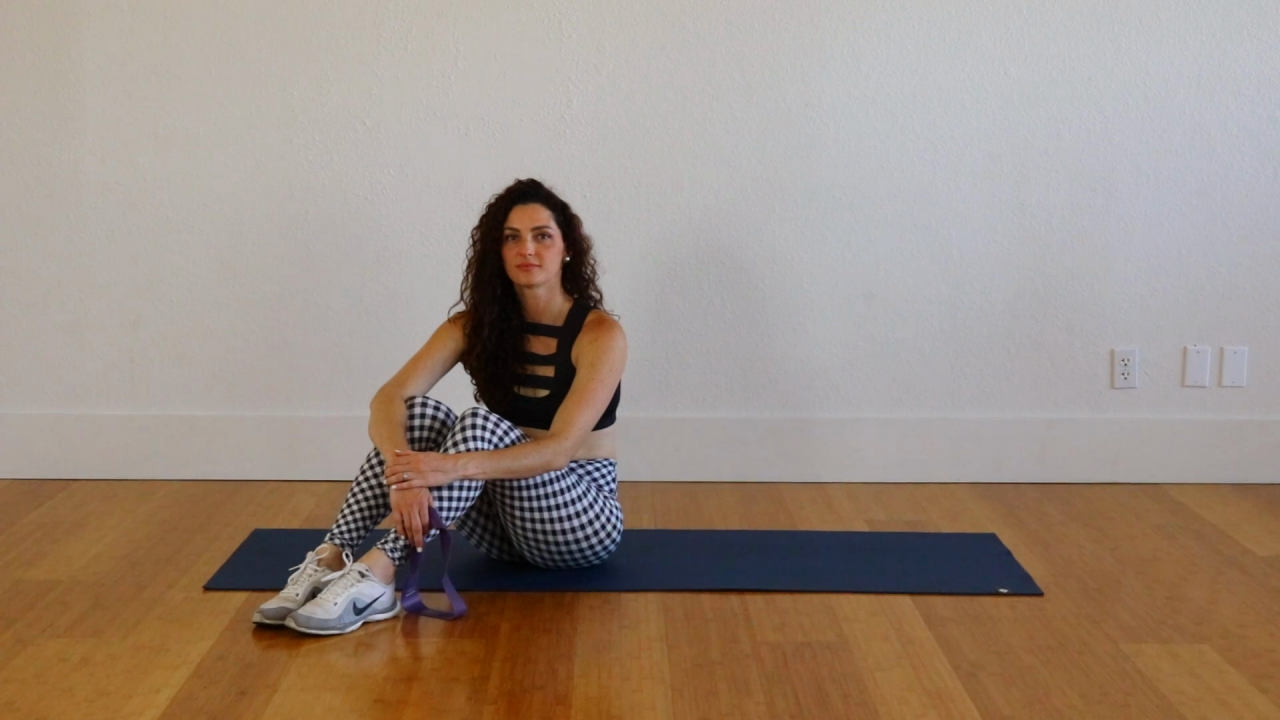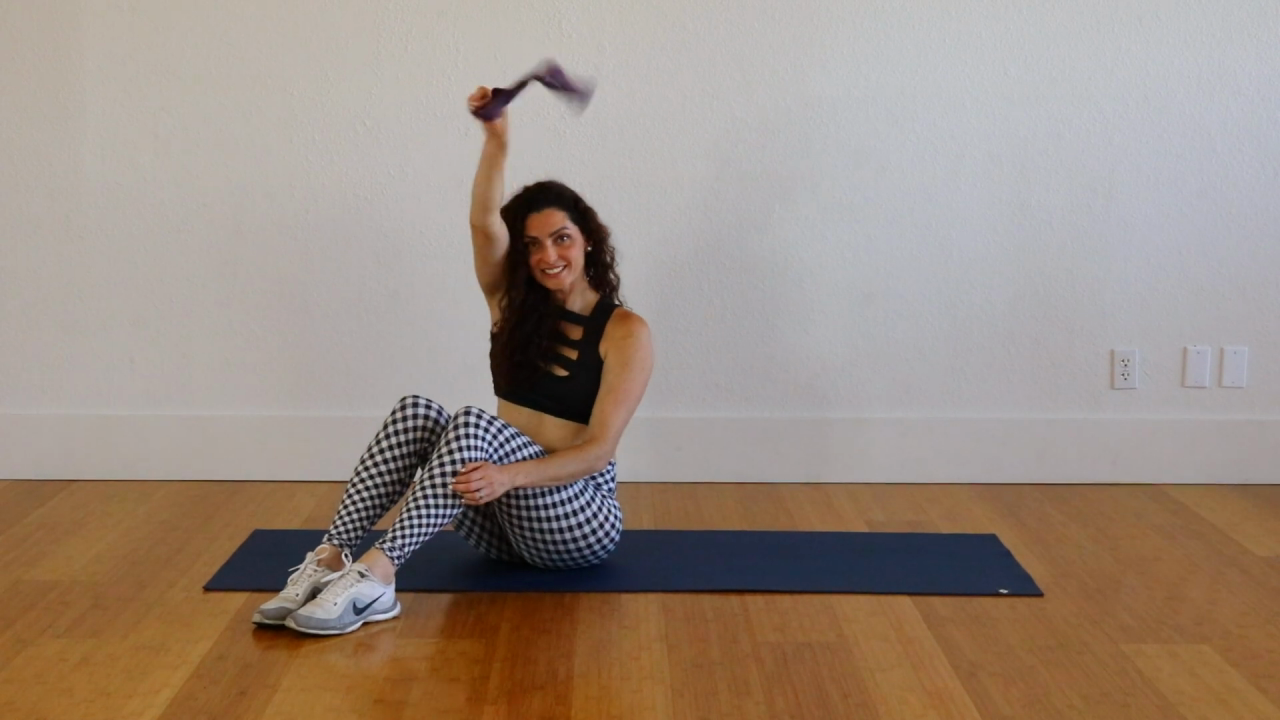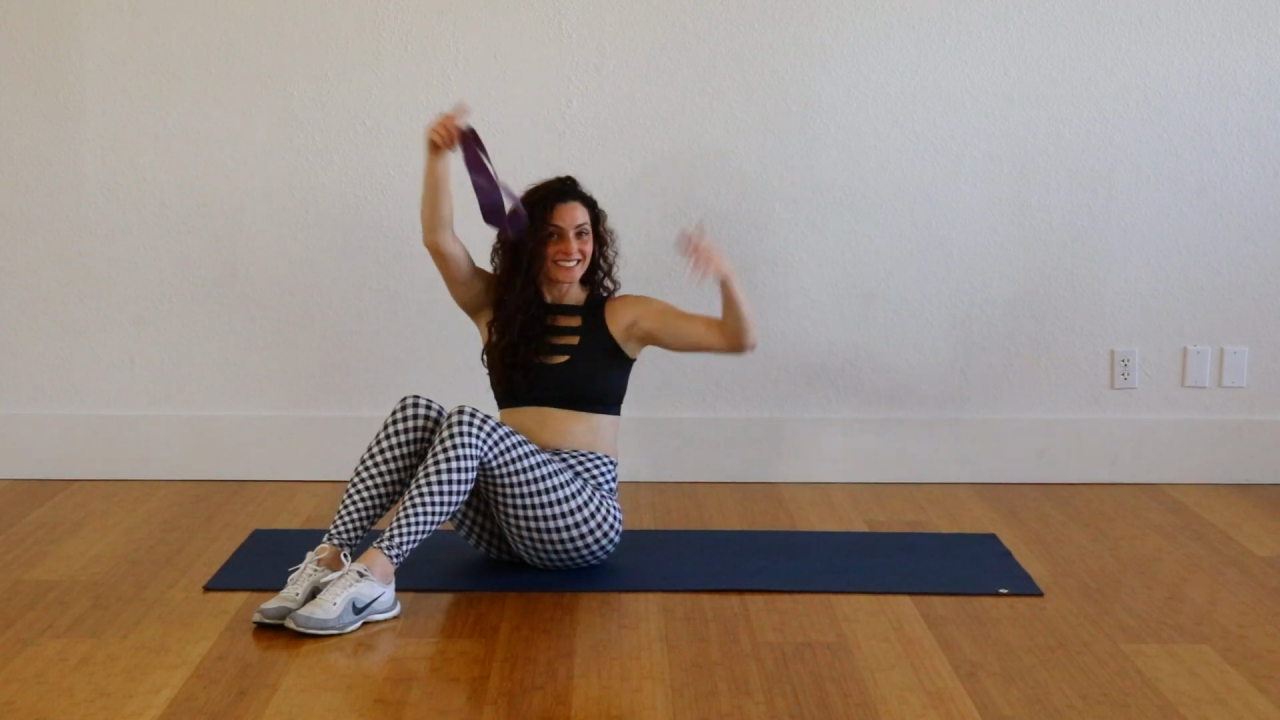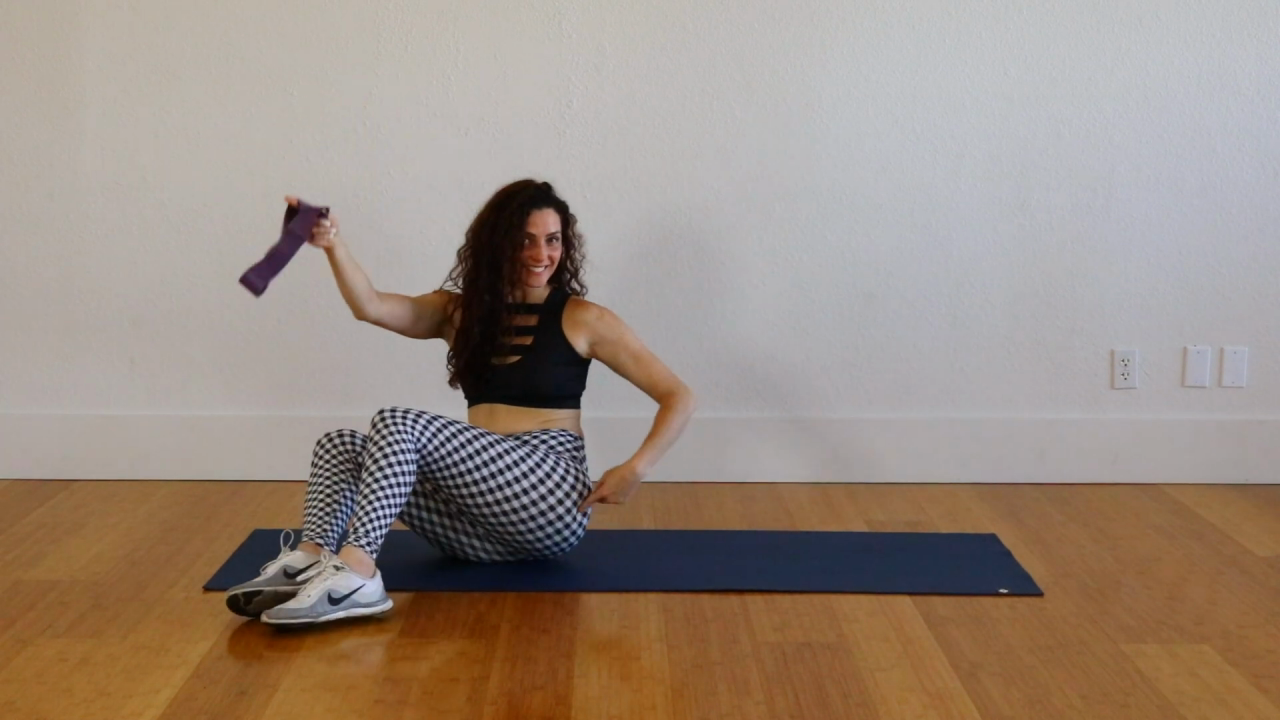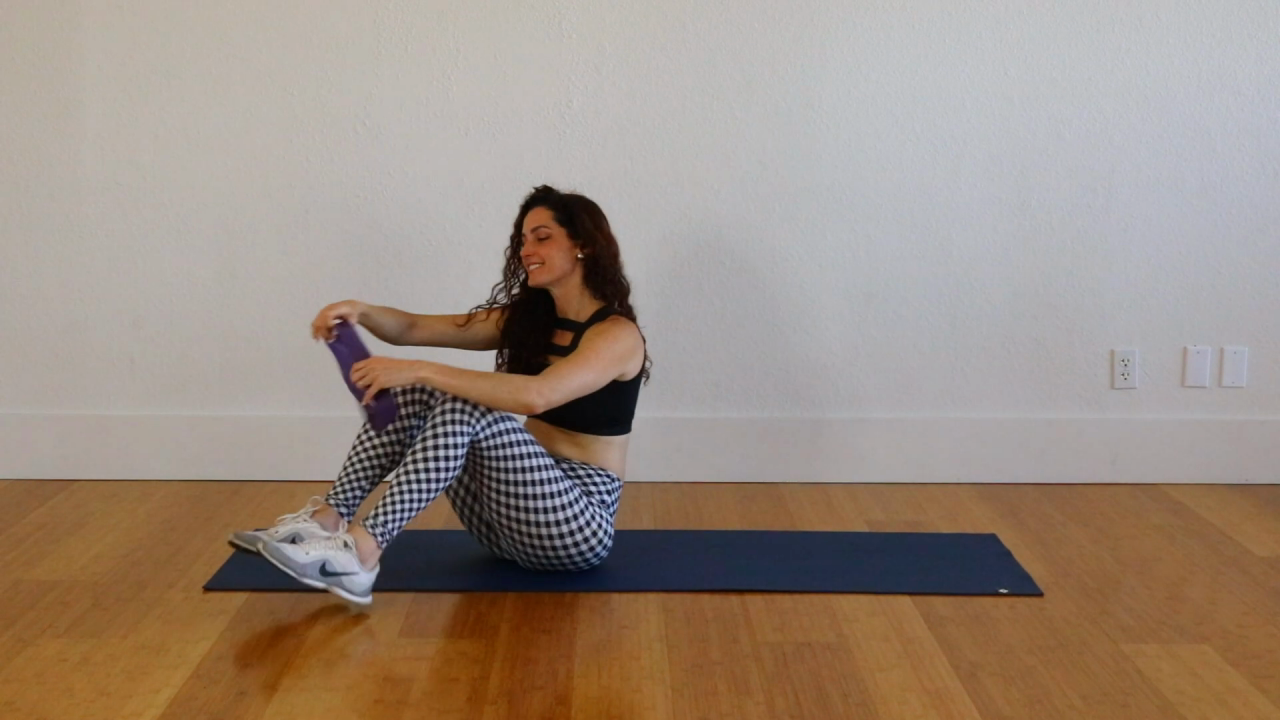
dt=1s
person 1, frame 1
left shoulder: (601, 334)
right shoulder: (475, 324)
left elbow: (559, 450)
right elbow: (389, 398)
left wrist: (454, 468)
right wrist: (403, 474)
left hip: (582, 520)
right hip: (505, 517)
left knee: (482, 425)
right knee: (420, 411)
left ankle: (377, 573)
right ankle: (332, 557)
person 1, frame 2
left shoulder: (625, 332)
right shoulder: (512, 301)
left elbow: (600, 450)
right elbow: (485, 221)
left wrist: (510, 475)
right wrist: (493, 135)
left hip: (580, 522)
right hip: (504, 522)
left knee: (474, 426)
right knee: (416, 411)
left ankle: (377, 573)
right ankle: (330, 557)
person 1, frame 3
left shoulder: (623, 316)
right shoulder: (495, 303)
left elbow: (740, 340)
right elbow: (439, 241)
left wrist: (724, 276)
right wrist: (437, 157)
left hip: (581, 520)
right hip: (504, 521)
left knee: (469, 425)
right knee: (414, 411)
left ankle: (375, 574)
right ankle: (329, 559)
person 1, frame 4
left shoulder: (584, 320)
right shoulder: (459, 311)
left elbow: (677, 396)
right elbow: (369, 306)
left wrist: (636, 466)
right wrist: (333, 245)
left hip: (549, 504)
right hip: (483, 517)
left knee: (397, 425)
right knee: (338, 446)
left ankle: (354, 569)
right ankle: (309, 560)
person 1, frame 5
left shoulder: (617, 335)
right shoulder: (526, 319)
left elbow: (535, 396)
right elbow: (413, 329)
left wrist: (418, 369)
right wrist: (357, 311)
left hip: (575, 524)
right hip: (510, 507)
left knee: (464, 409)
right knee: (414, 392)
left ankle: (361, 553)
right ankle: (328, 518)
